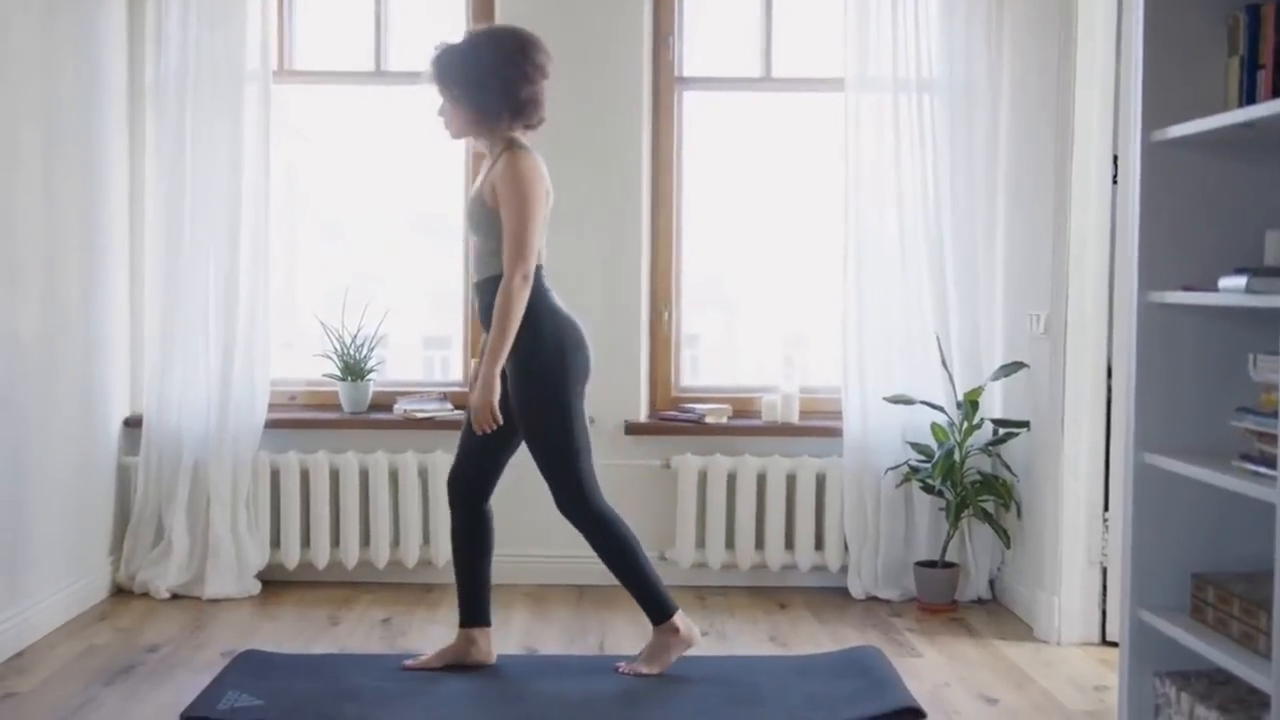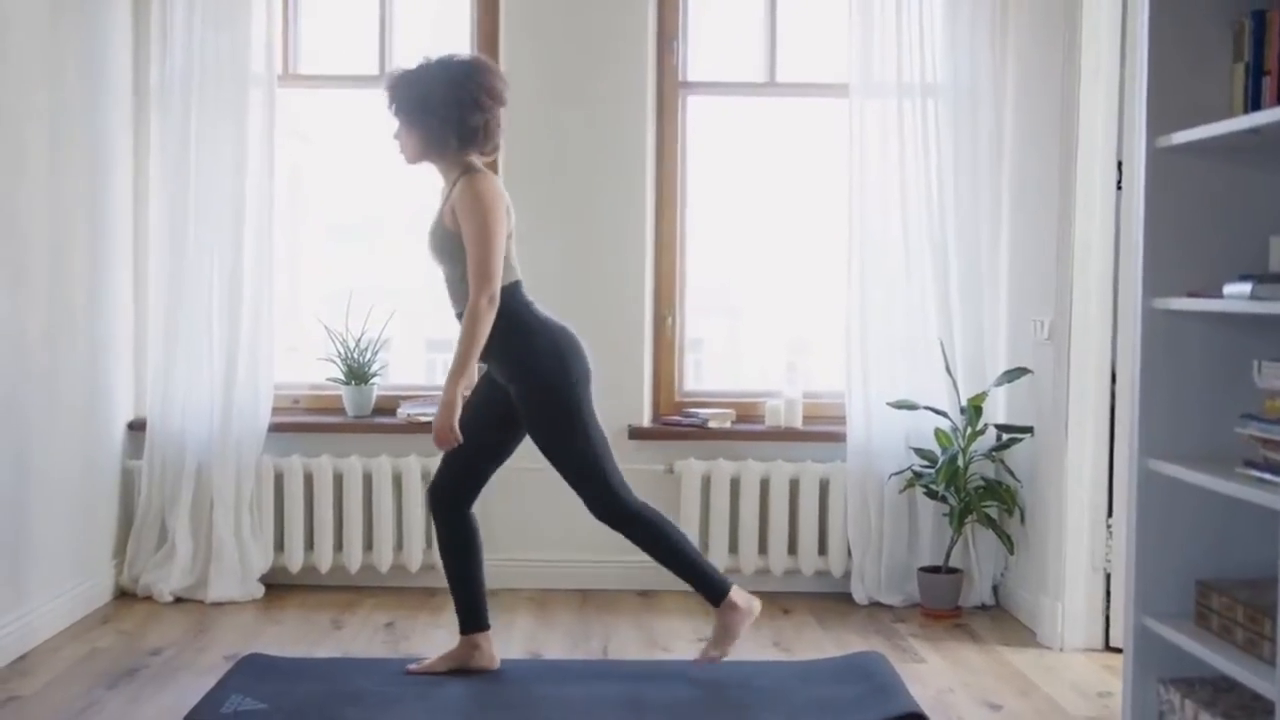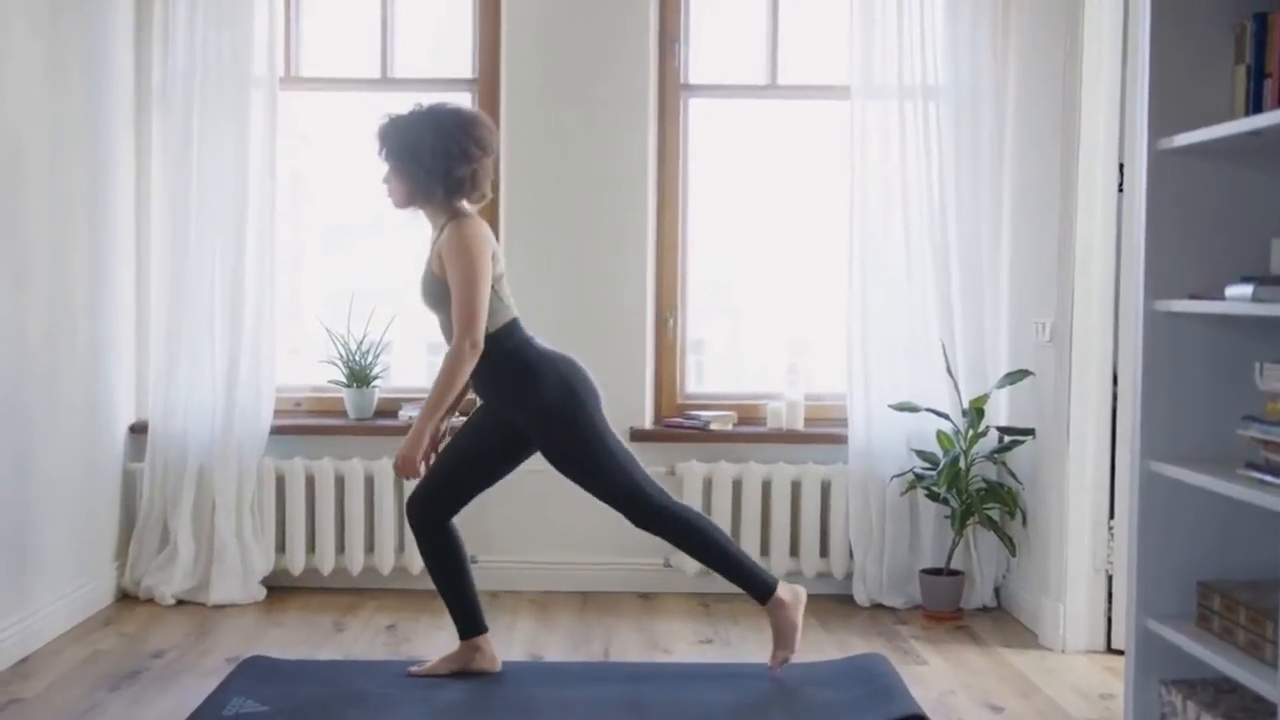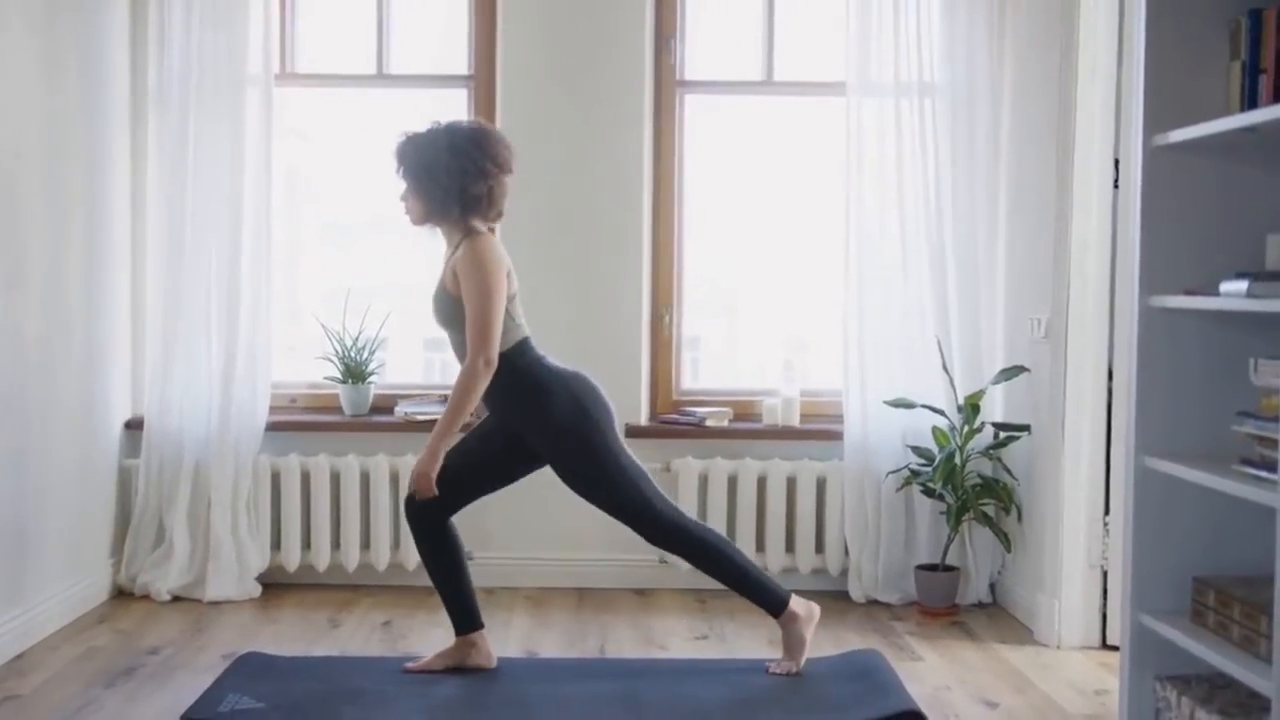
dt=0.2s
person 1, frame 1
left shoulder: (518, 166)
right shoulder: (499, 162)
left elbow: (517, 276)
left wrist: (488, 373)
right wrist: (489, 364)
left hip: (542, 350)
right hip: (522, 346)
left knee: (577, 496)
right knee: (465, 487)
left ankle: (670, 624)
right ankle: (474, 638)
person 1, frame 2
left shoulder: (476, 189)
right shoulder: (460, 188)
left elbow: (485, 299)
left wrist: (451, 395)
right wrist: (465, 383)
left hip: (539, 362)
right hip: (512, 365)
left knee: (608, 498)
right knee: (447, 496)
left ankle: (728, 602)
right ankle: (475, 644)
person 1, frame 3
left shoulder: (464, 235)
right shoulder: (449, 232)
left elbow: (468, 345)
left wrist: (421, 431)
right wrist: (436, 426)
left hip: (549, 395)
right hip: (515, 400)
left knee: (647, 506)
right knee: (425, 507)
left ankle: (776, 596)
right ankle: (475, 646)
person 1, frame 4
left shoulder: (478, 252)
right shoulder: (464, 250)
left elbow: (482, 363)
right elbow: (483, 362)
left wrist: (434, 450)
right wrist: (446, 440)
left hip: (561, 412)
right hip: (526, 415)
left knee: (659, 522)
right knee: (422, 507)
left ankle: (790, 610)
right ankle: (470, 643)
